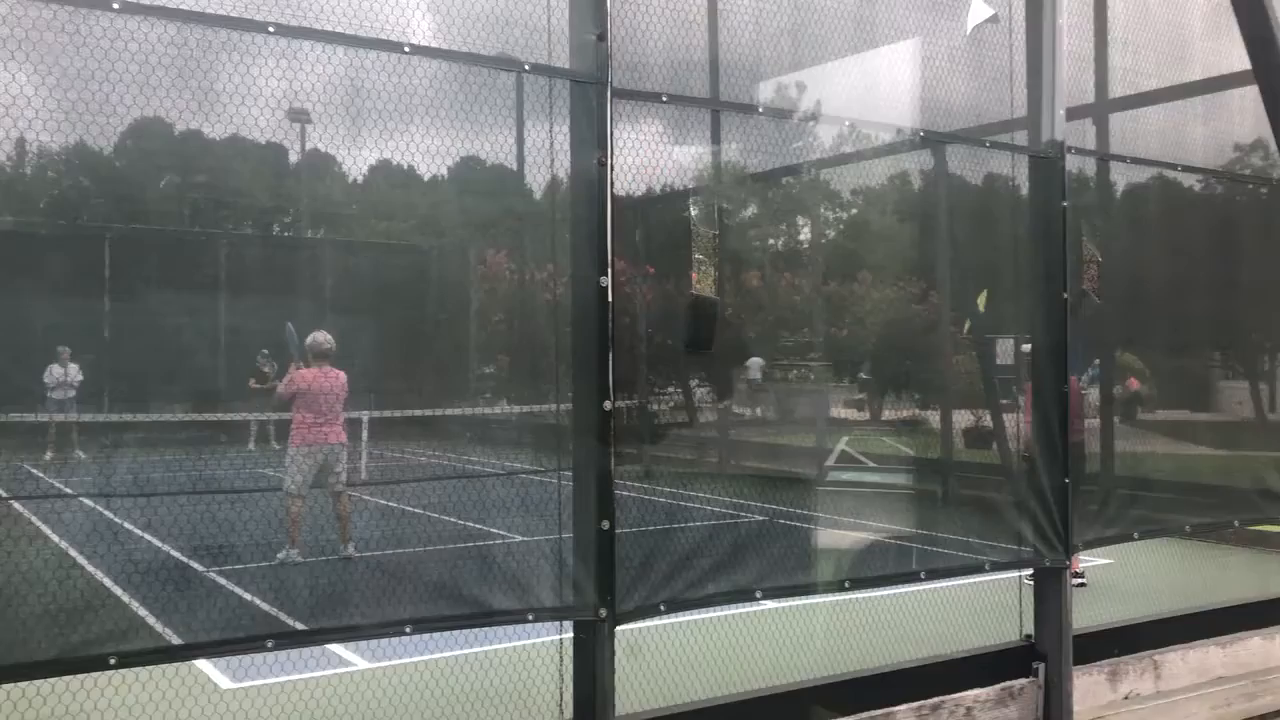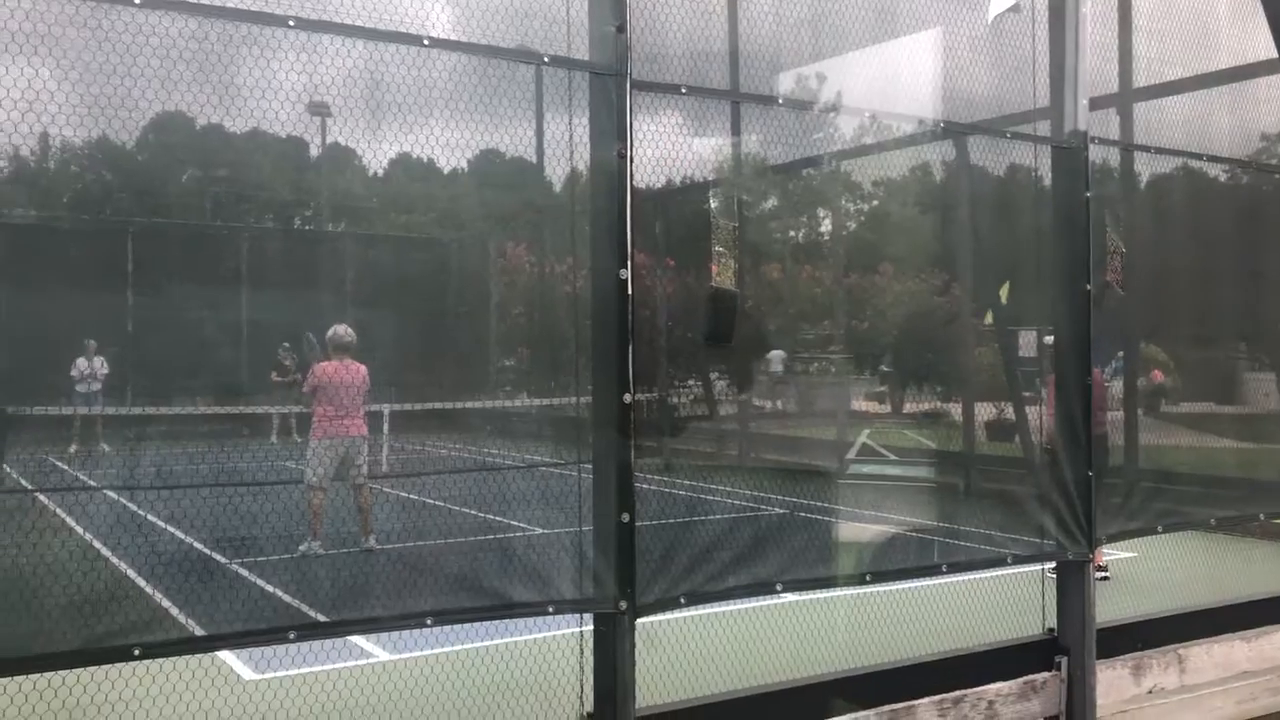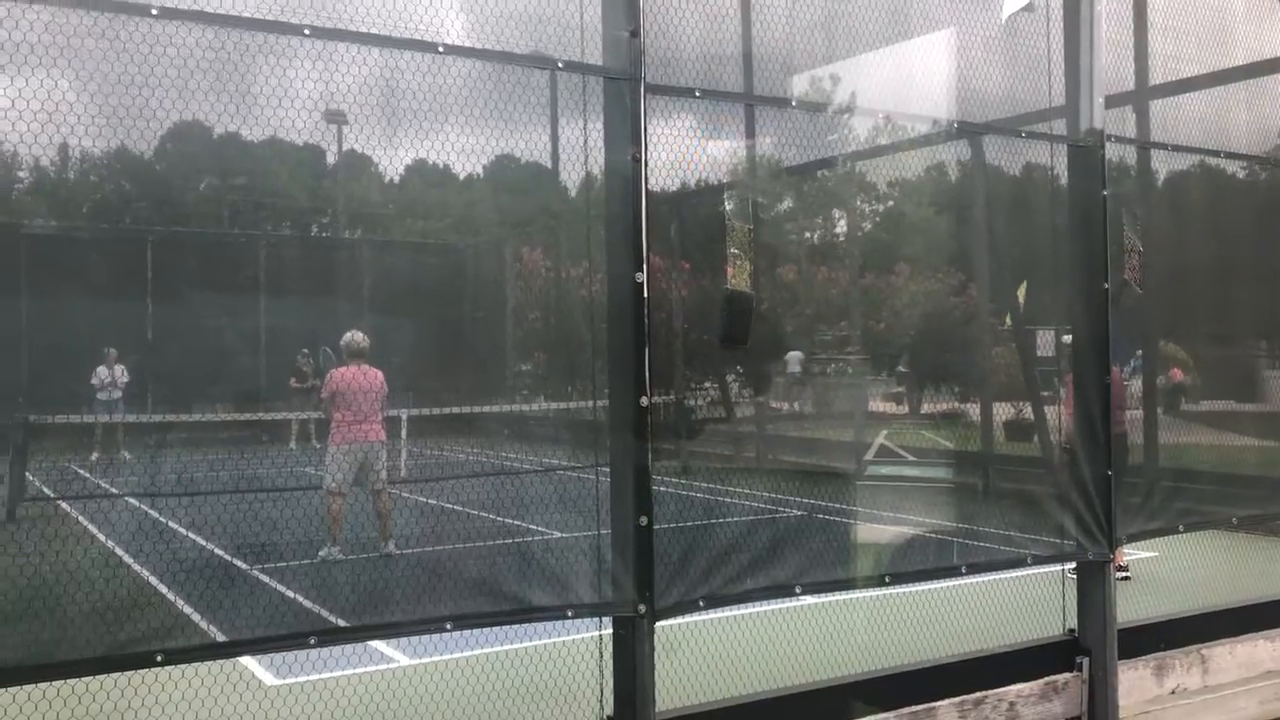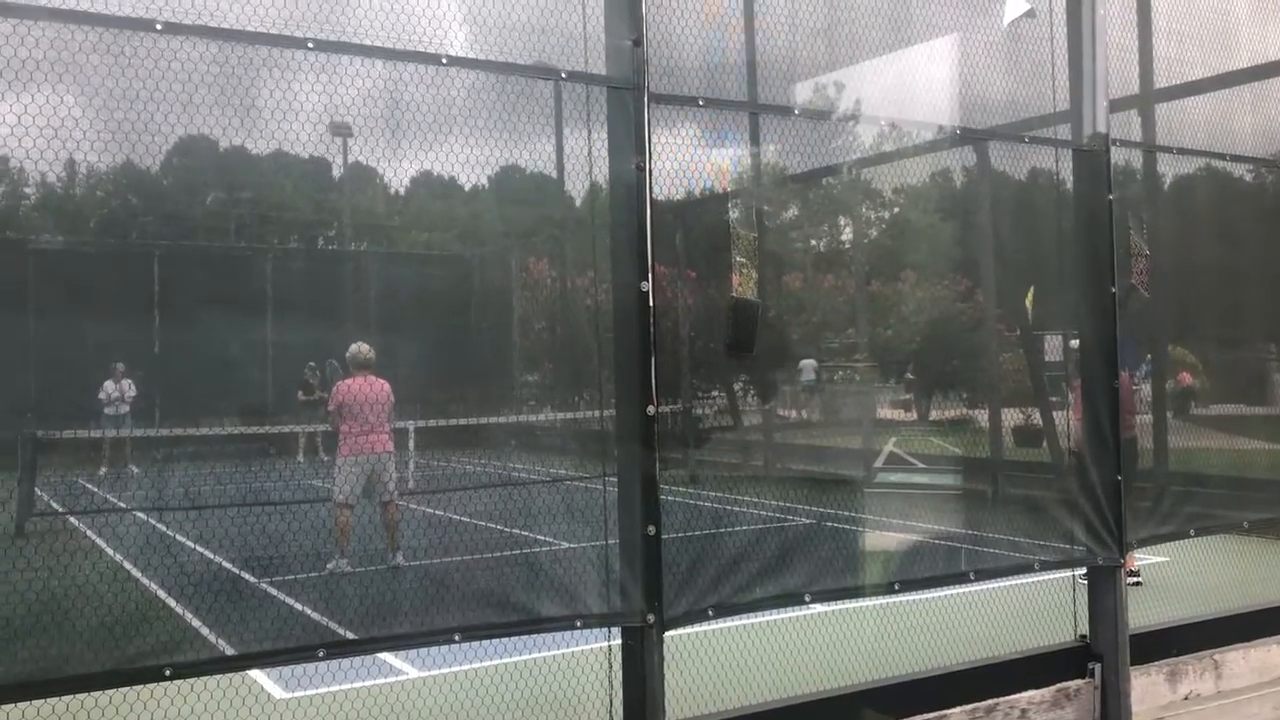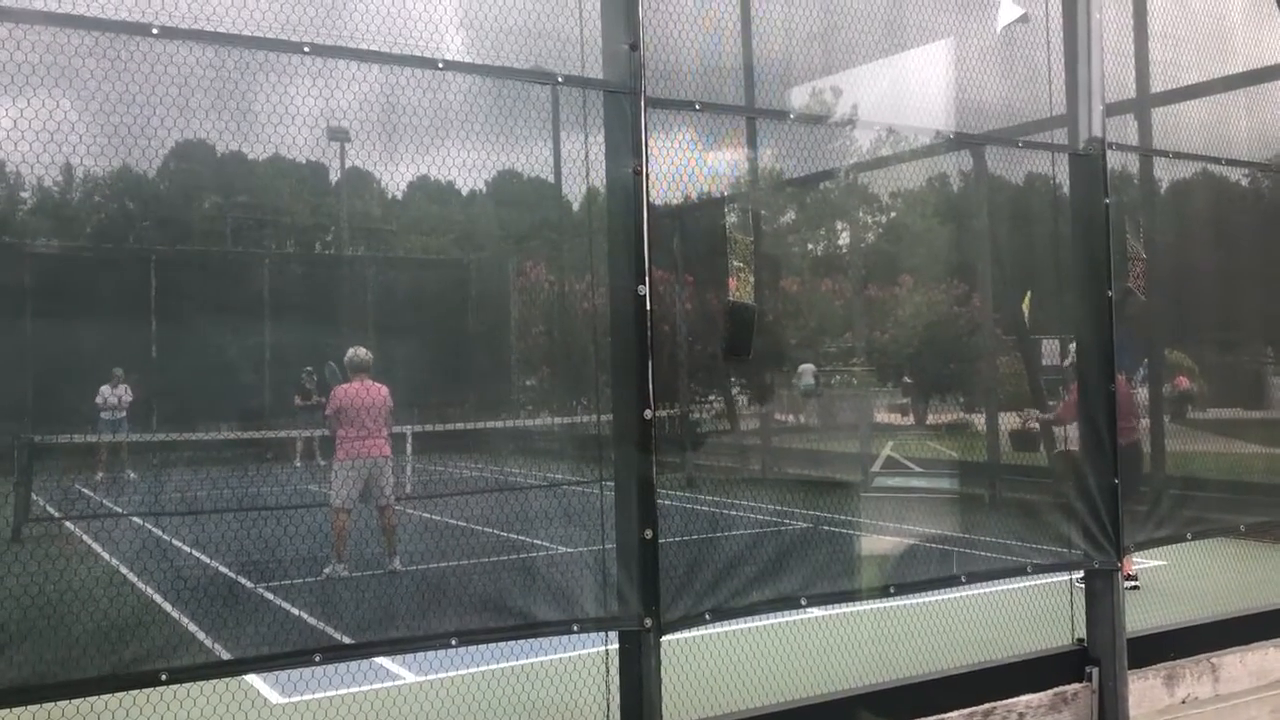
dt=0.4s
person 1, frame 1
right shoulder: (1073, 382)
left elbow: (1032, 425)
right elbow: (1079, 419)
left wrist: (1027, 451)
right hip: (1072, 450)
right ankle: (1074, 568)
person 1, frame 2
left shoulder: (1059, 378)
right shoulder: (1096, 375)
left elbow: (1054, 417)
right elbow: (1102, 410)
left wrist: (1050, 444)
right hip: (1096, 443)
right ankle: (1098, 562)
person 1, frame 3
right shoulder: (1115, 373)
left elbow: (1073, 416)
right elbow: (1121, 408)
left wrist: (1068, 445)
right hip: (1116, 442)
right ankle: (1119, 562)
person 1, frame 4
right shoulder: (1124, 377)
left elbow: (1084, 422)
right elbow: (1130, 413)
left wrist: (1075, 448)
right hip: (1126, 446)
right ankle: (1130, 567)
person 1, frame 5
right shoulder: (1121, 380)
left elbow: (1063, 417)
right elbow: (1135, 416)
left wrist: (1040, 417)
right hip: (1131, 450)
right ankle: (1128, 571)
person 2, frame 1
left shoulder: (299, 376)
right shoulder: (341, 378)
left elbow: (280, 395)
left hip: (304, 442)
right hip: (335, 441)
left knee: (295, 494)
right knee: (340, 493)
left ankle: (293, 549)
right ankle: (347, 545)
person 2, frame 2
left shoulder: (319, 370)
right shoulder: (362, 371)
left elbow: (309, 400)
left hip: (326, 435)
right hip: (356, 434)
left knee: (316, 487)
right knee: (361, 485)
left ankle: (315, 541)
right ankle: (368, 537)
person 2, frame 3
left shoulder: (335, 376)
right shoulder: (379, 376)
left elbow: (328, 410)
left hip: (344, 441)
right hip: (375, 439)
left knee: (335, 492)
right knee: (380, 491)
left ankle: (334, 546)
right ankle: (387, 542)
person 2, frame 4
left shoulder: (341, 388)
right shoulder: (385, 387)
left elbow: (335, 424)
left hip: (352, 452)
right hip: (383, 450)
left knee: (343, 504)
right knee: (389, 502)
left ankle: (342, 559)
right ankle: (395, 554)
person 2, frame 5
left shoulder: (339, 393)
right shoulder: (384, 391)
left elbow: (334, 428)
right elbow: (388, 425)
left hip: (349, 457)
right hip: (380, 455)
left knee: (341, 509)
right knee: (386, 507)
left ankle: (339, 564)
right ankle: (393, 559)
